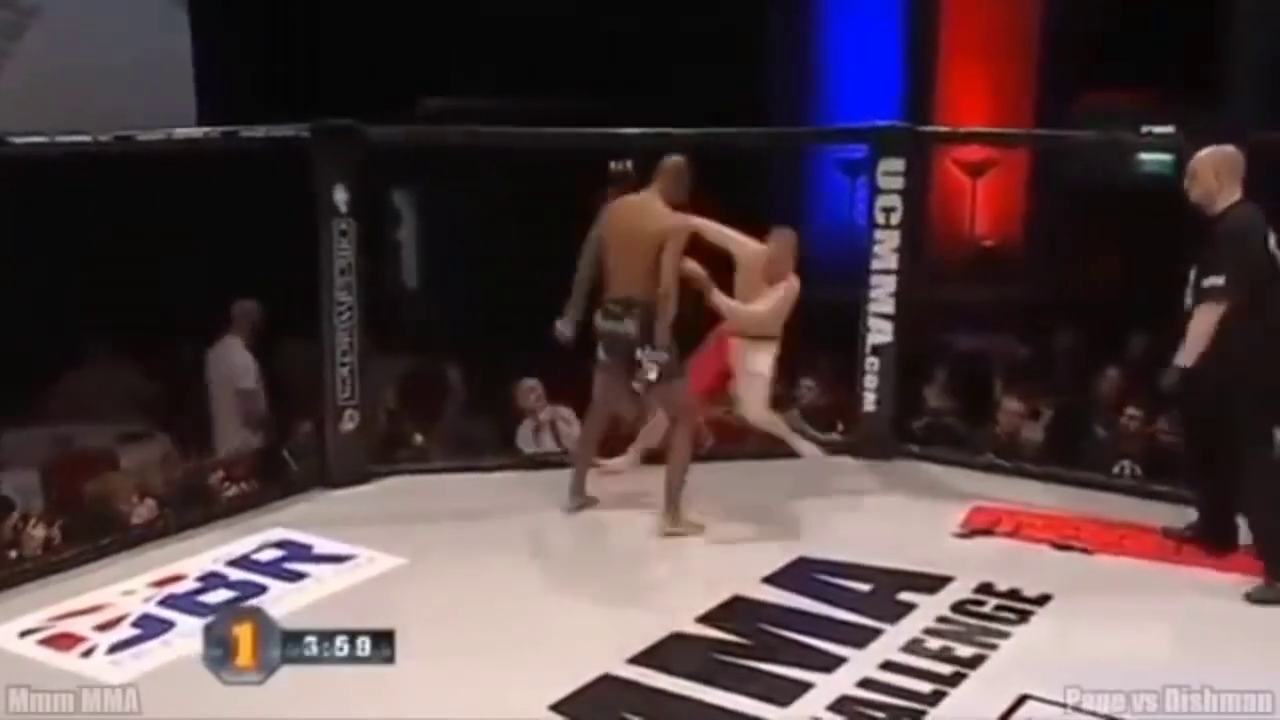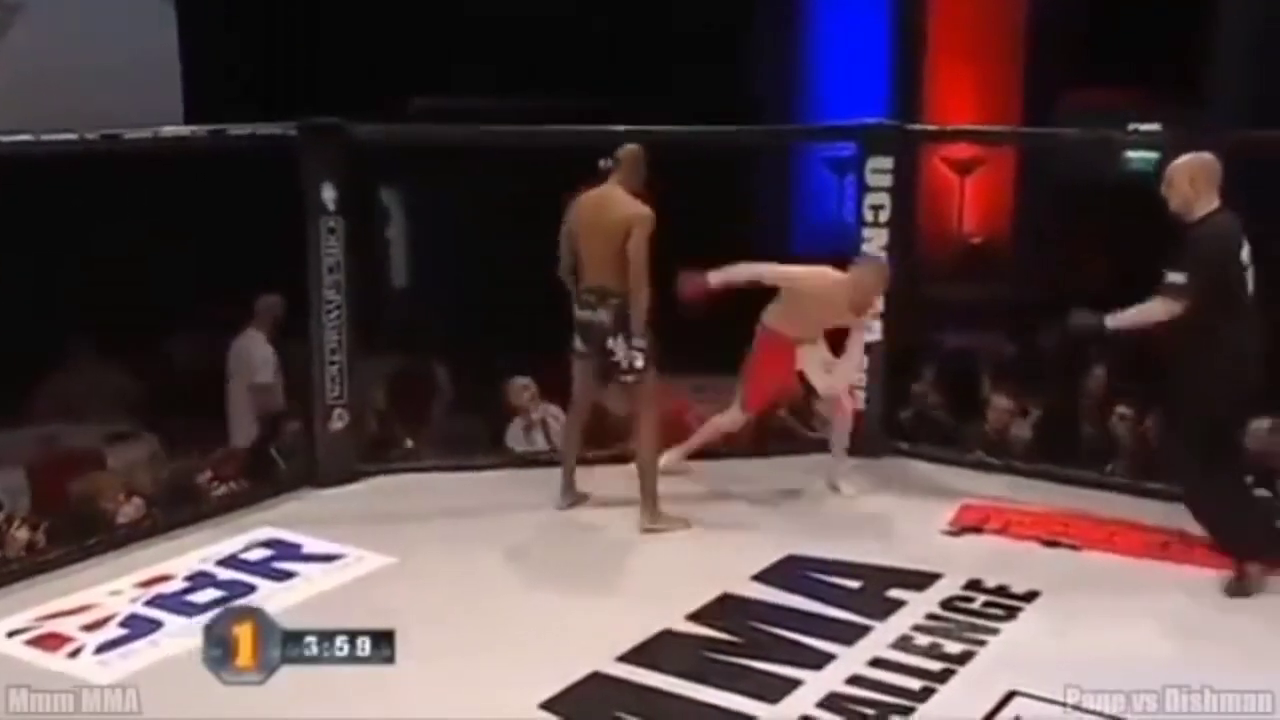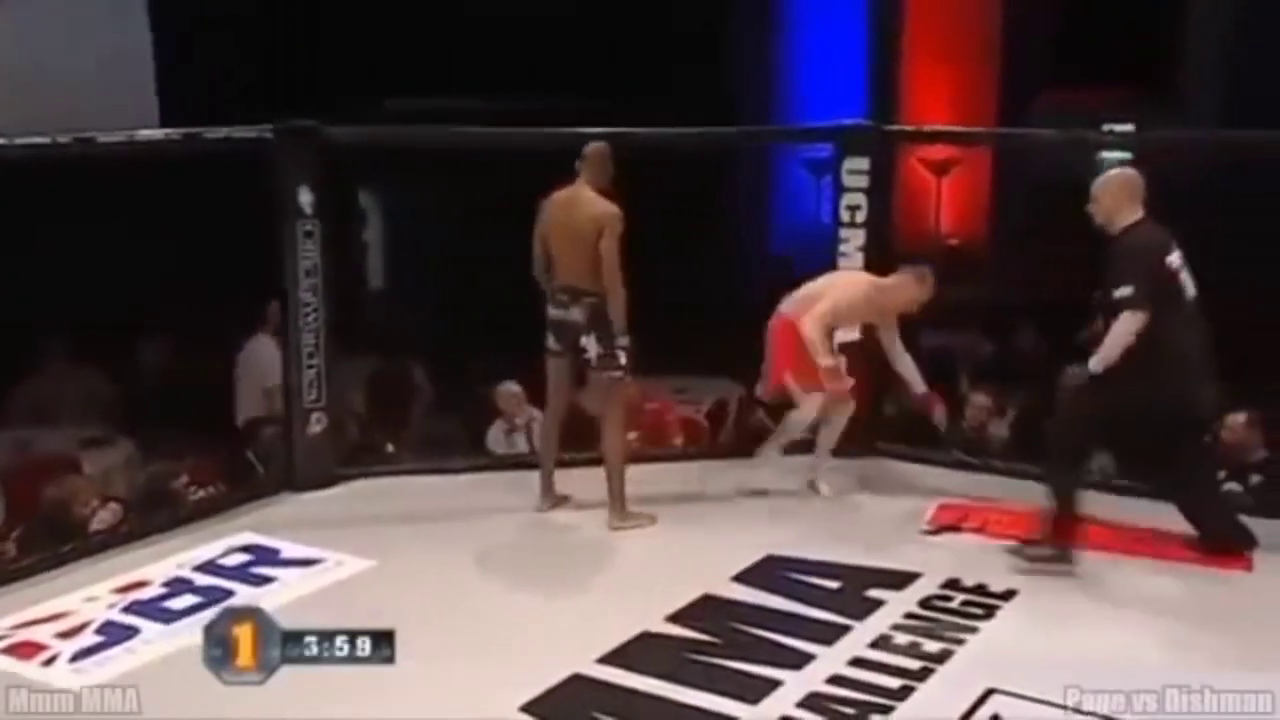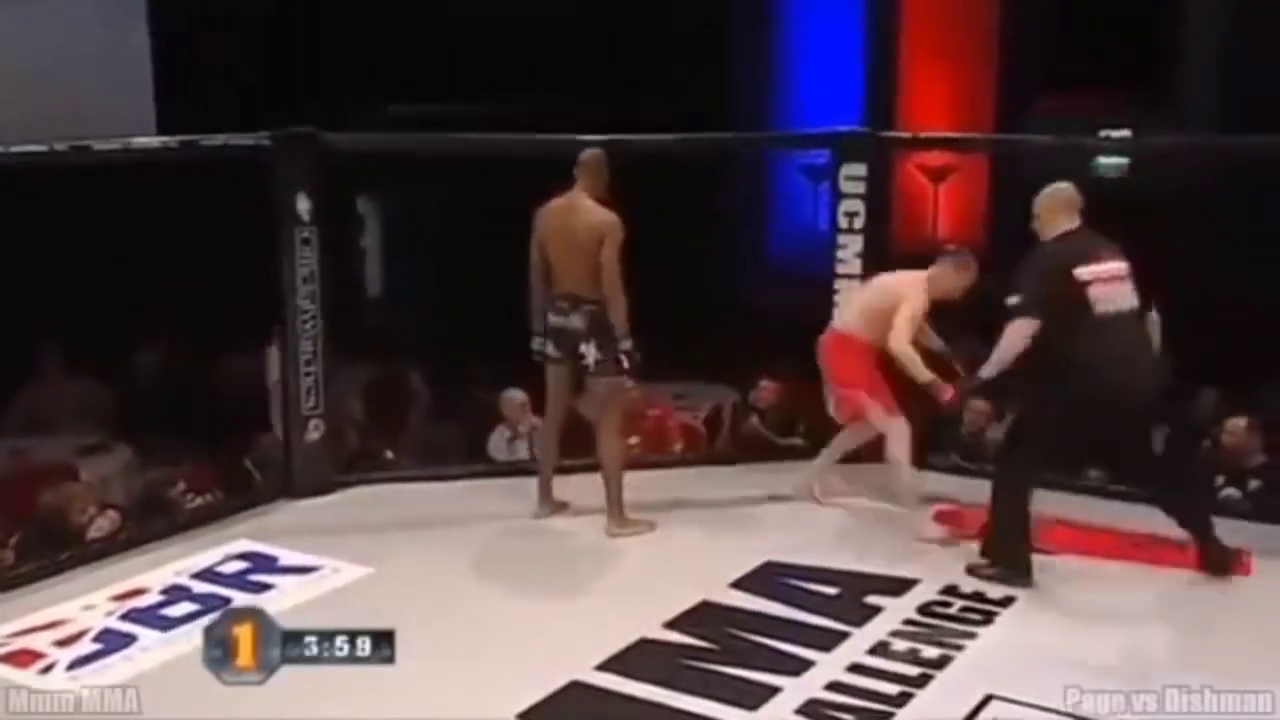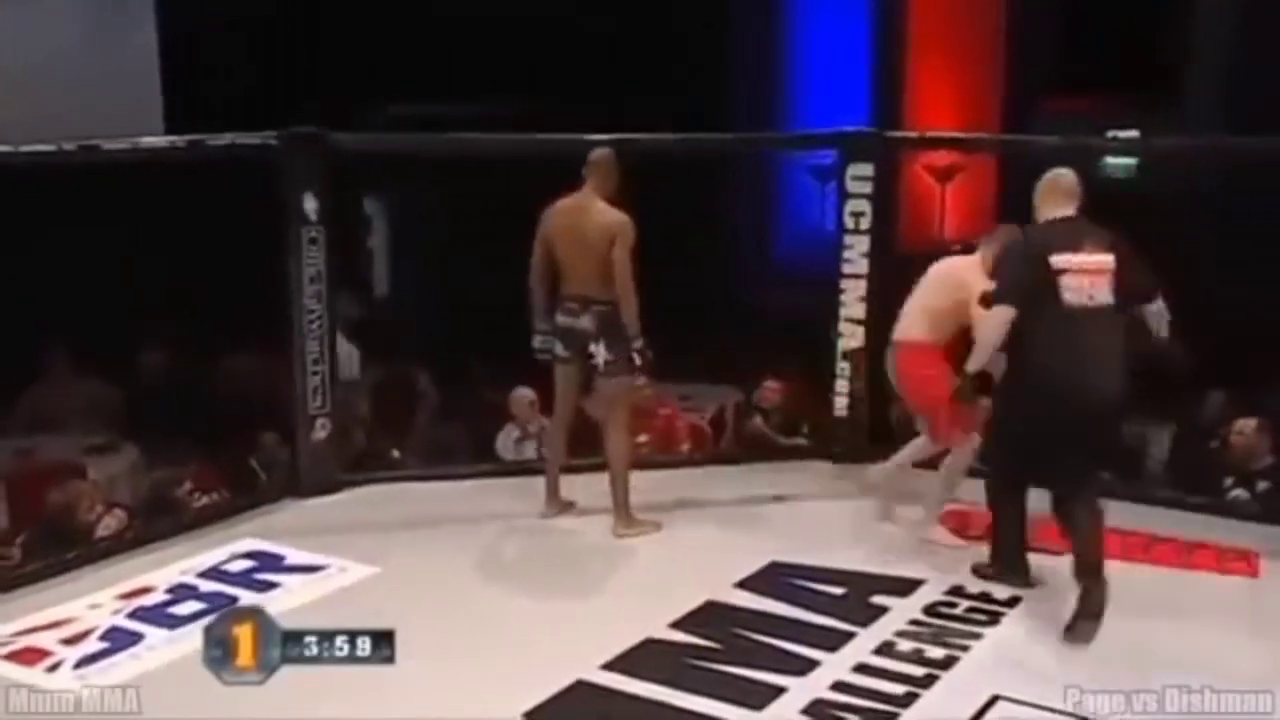
dt=0.2s
person 1, frame 1
left shoulder: (1236, 230)
right shoulder: (1237, 223)
left elbow: (1214, 307)
left wrist: (1181, 364)
right wrist: (1192, 363)
right hip: (1234, 359)
right knee: (1207, 441)
right ankle: (1214, 527)
person 1, frame 2
left shoulder: (1209, 239)
right shoulder: (1219, 229)
left elbow: (1172, 303)
left wrist: (1105, 322)
left hip: (1217, 368)
right hip: (1217, 362)
left knee: (1185, 455)
right knee: (1208, 453)
person 1, frame 3
left shoulder: (1134, 249)
right shoulder: (1152, 239)
left elbow: (1133, 318)
left wrist: (1091, 367)
left hip: (1156, 373)
right hip: (1183, 370)
left knee: (1065, 434)
right knee: (1179, 456)
left ankle: (1059, 541)
right ankle: (1223, 531)
person 1, frame 4
left shoulder: (1046, 260)
right shoulder: (1113, 253)
left elbow: (1024, 328)
right elbow: (1145, 315)
left wrist: (986, 373)
right wrist: (1146, 360)
left hip: (1080, 386)
right hip: (1136, 383)
left knee: (1018, 461)
right knee: (1143, 465)
left ankle: (1008, 560)
right ankle: (1209, 543)
person 1, frame 5
left shoulder: (1028, 246)
right shoulder: (1110, 245)
left elbow: (1001, 315)
right elbow: (1152, 305)
left wrist: (971, 368)
right wrist: (1163, 339)
left hip: (1042, 383)
right hip: (1100, 386)
left knee: (1007, 467)
right knee: (1077, 486)
left ankle: (1009, 563)
right ankle: (1091, 590)
person 2, frame 1
left shoulder: (613, 209)
right shoulder: (676, 224)
left elbow: (586, 265)
right elbow: (667, 290)
left wrist: (571, 316)
right wrist: (660, 348)
left hip: (610, 318)
right hip: (643, 324)
left knee: (600, 411)
right knee: (685, 417)
left ankle: (576, 492)
right ankle: (672, 515)
person 2, frame 2
left shoulder: (578, 204)
right shoulder: (638, 213)
left elbow: (565, 269)
right elbow: (637, 280)
right wrist: (638, 338)
left hip: (585, 309)
right hip: (617, 313)
left knee: (579, 404)
right knee: (645, 411)
left ankle: (567, 489)
right ankle: (650, 511)
person 2, frame 3
left shoulder: (548, 206)
right shoulder: (608, 213)
left elbow: (540, 269)
right elbow: (612, 280)
right wrist: (621, 335)
left hip: (558, 309)
right hip: (592, 312)
left knee: (555, 406)
right knee: (613, 412)
left ankle: (547, 492)
right ankle: (618, 510)
person 2, frame 4
left shoulder: (544, 214)
right shoulder: (606, 221)
left elbow: (537, 279)
right elbow: (612, 288)
left wrist: (539, 326)
right wrist: (624, 340)
left hip: (557, 316)
right hip: (593, 320)
left knee: (554, 414)
right knee: (609, 420)
left ankle: (545, 499)
right ankle: (616, 516)
person 2, frame 5
left shoulder: (552, 215)
right shoulder: (617, 222)
left elbow: (537, 276)
right elbow: (623, 289)
left wrist: (541, 325)
right wrist: (636, 337)
left hip: (566, 316)
right hip: (603, 320)
left knee: (561, 413)
right knee: (616, 421)
left ankle: (552, 498)
right ankle: (623, 517)
person 3, frame 1
left shoulder: (790, 286)
right shoulder: (748, 251)
left elbow: (742, 315)
right elbow: (705, 226)
left wrist: (707, 286)
left hip: (761, 346)
right hip: (729, 336)
left knee: (752, 413)
left ankle: (798, 443)
right ankle: (633, 455)
person 3, frame 2
left shoulder: (863, 311)
right shoulder: (816, 279)
left elbow: (854, 355)
right elbow: (759, 271)
left wrist: (841, 389)
right wrist: (709, 280)
left hip: (809, 345)
right hip: (775, 339)
left knee: (843, 406)
right knee: (739, 415)
left ankle: (835, 474)
right ankle: (679, 453)
person 3, frame 3
left shoulder: (883, 309)
right shoulder: (857, 290)
left elbow: (897, 353)
right elbow: (809, 324)
left wrist: (924, 394)
right wrist: (828, 368)
left hip: (815, 333)
right hip: (788, 329)
left knee: (844, 405)
right knee: (813, 406)
left ankle: (816, 475)
right ankle: (772, 447)
person 3, frame 4
left shoulder: (914, 285)
right shoulder: (917, 294)
left elbow: (919, 329)
right elbow: (898, 344)
right wrist: (933, 382)
left hip: (852, 346)
right hip: (845, 349)
left knee: (868, 424)
right knee: (897, 428)
left ankle: (813, 477)
person 3, frame 5
left shoulder: (952, 266)
right shoulder: (979, 283)
left hip: (905, 351)
right hip: (919, 357)
left knee: (945, 434)
right knee: (967, 440)
left ankle: (887, 471)
right ankle: (930, 524)
